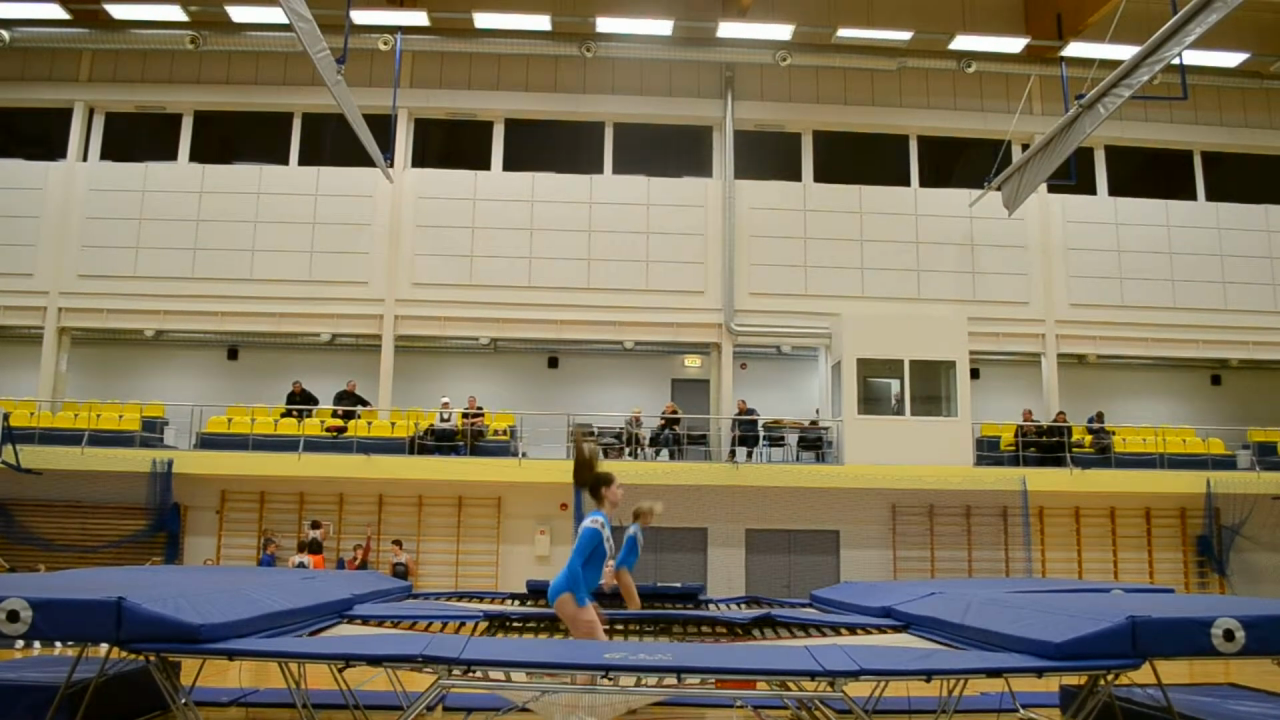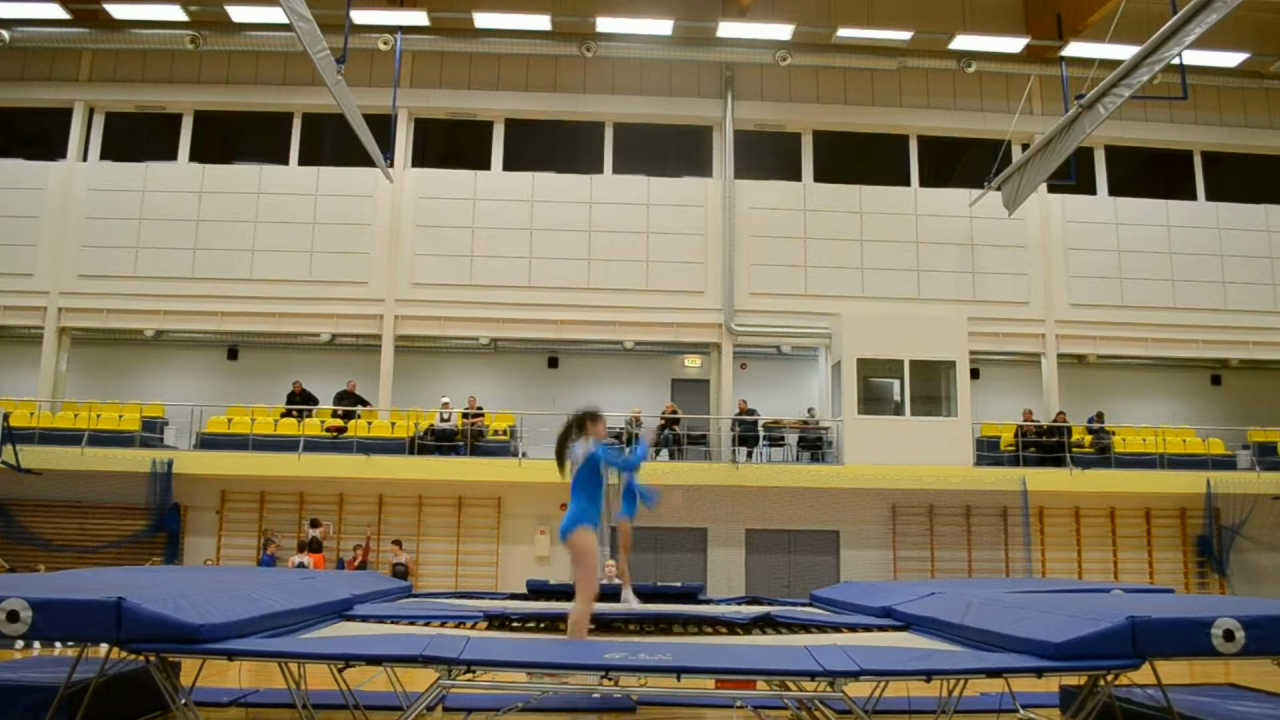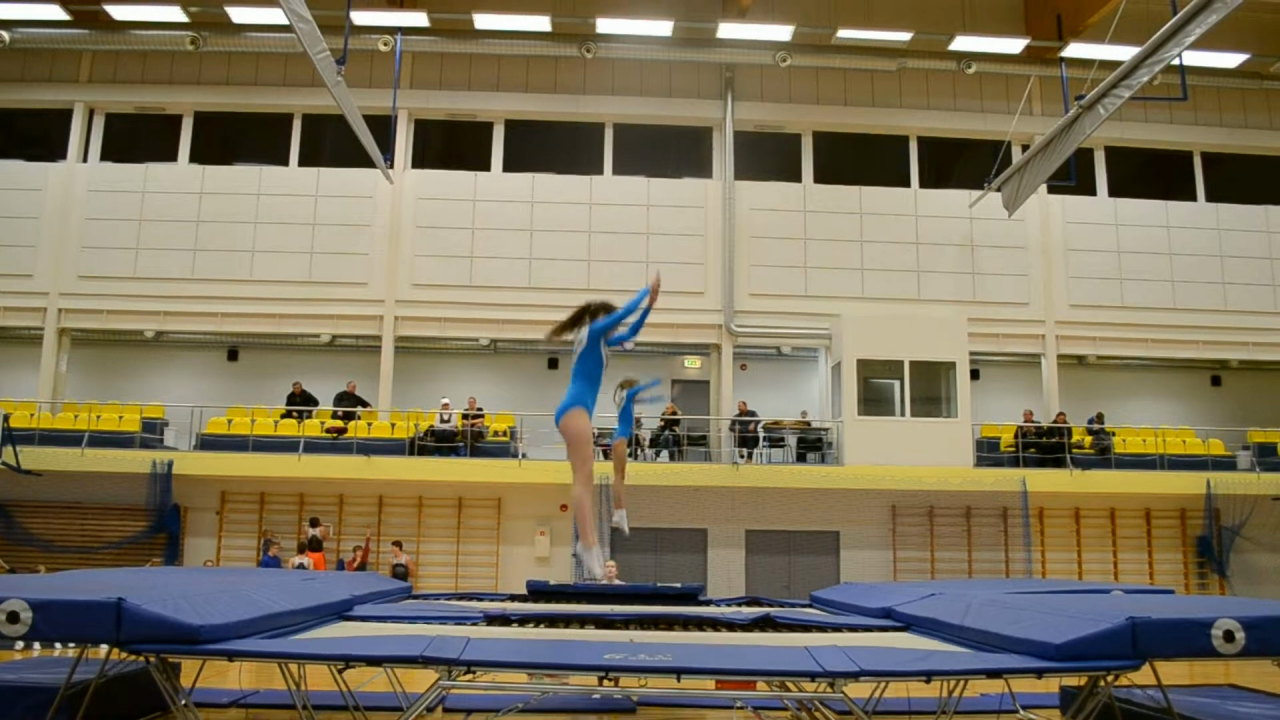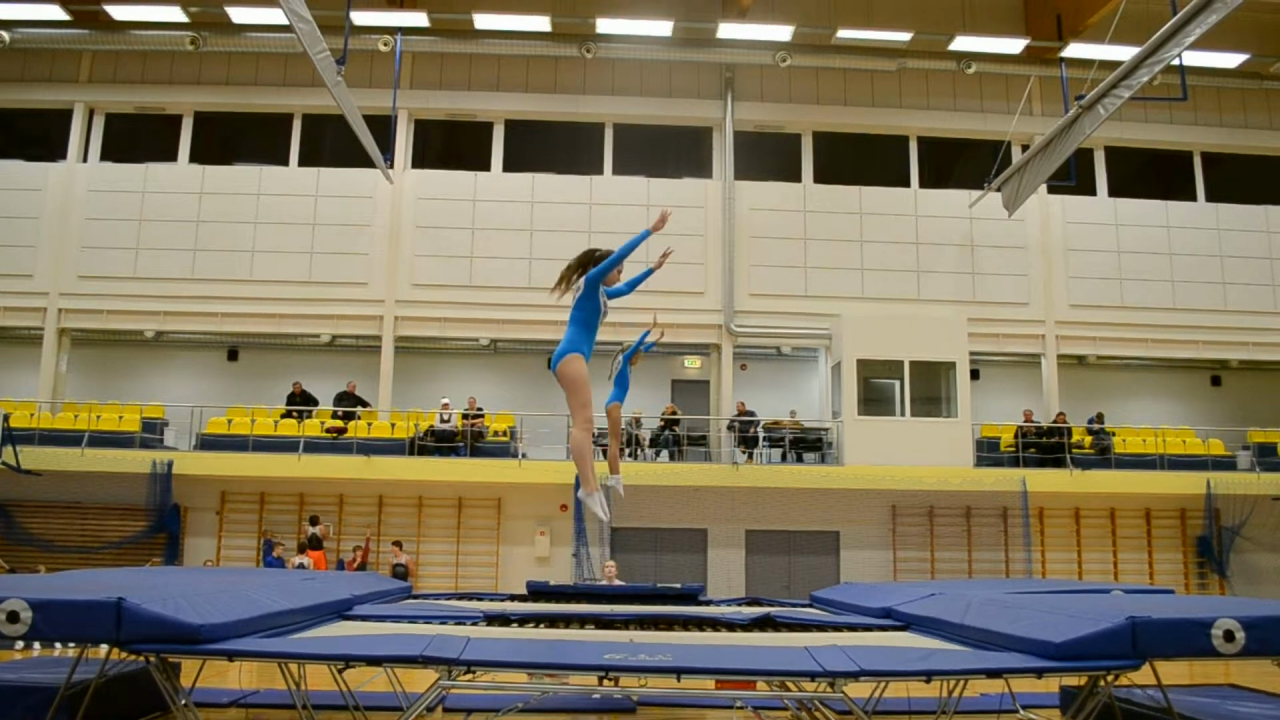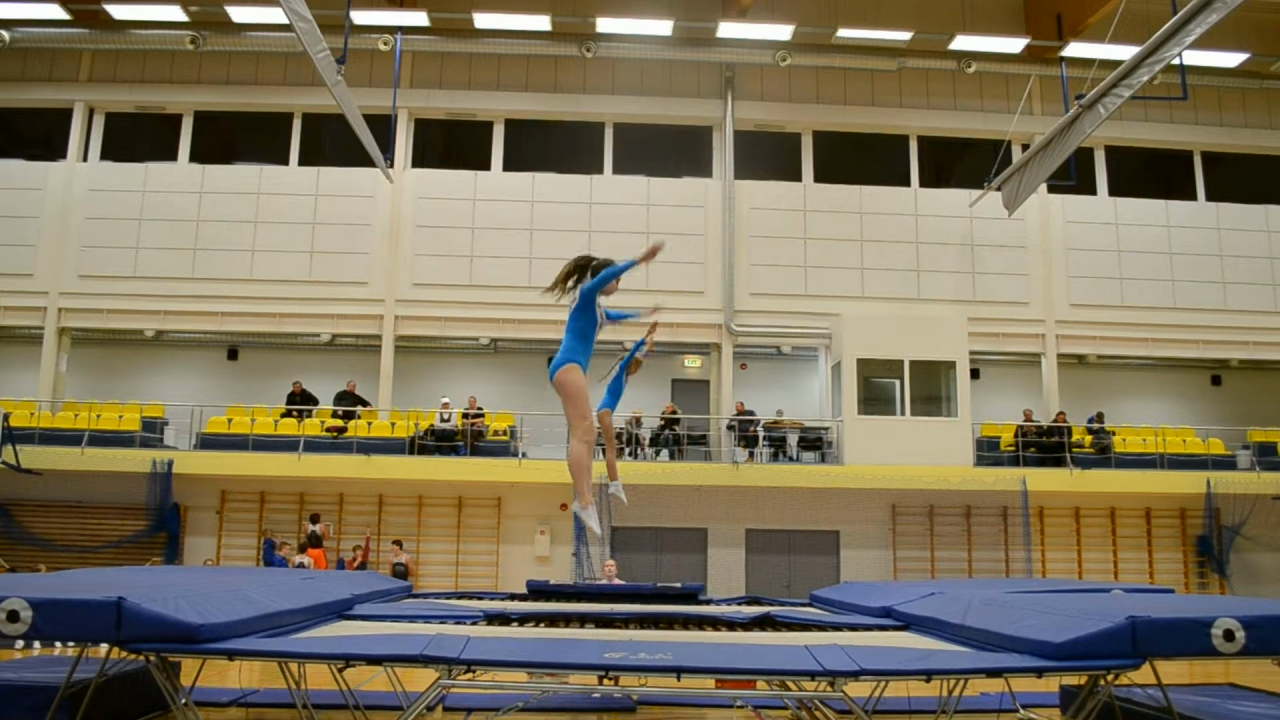
dt=0.2s
person 1, frame 1
left shoulder: (598, 523)
right shoulder: (594, 526)
right elbow: (575, 565)
right wrist: (583, 609)
left hip: (579, 586)
right hip: (566, 594)
person 1, frame 2
left shoulder: (588, 450)
right shoulder: (591, 450)
left elbow: (624, 463)
right elbow: (629, 466)
right wrist: (644, 445)
left hip: (579, 525)
right hip: (580, 526)
left knee: (587, 595)
right knee: (586, 596)
person 1, frame 3
left shoulder: (598, 342)
right shoulder: (592, 332)
left elbow: (628, 335)
right elbow: (623, 313)
left wrist: (649, 306)
right wrist: (648, 291)
left hip: (576, 412)
right hip: (574, 410)
left knee: (585, 480)
right knee: (583, 480)
left ankle: (590, 543)
right ankle: (587, 543)
person 1, frame 4
left shoulder: (598, 292)
right shoulder: (590, 281)
left elbow: (626, 288)
right elbow: (619, 254)
left wrist: (654, 268)
right wrist: (651, 230)
left hip: (571, 357)
right hip: (570, 356)
left knee: (585, 424)
right knee: (582, 423)
left ankle: (591, 488)
right ankle: (589, 488)
person 1, frame 5
left shoulder: (594, 304)
right shoulder: (586, 291)
left elbow: (616, 316)
right elbow: (606, 274)
right wrist: (639, 258)
left hip: (572, 367)
right hip: (568, 366)
left knee: (585, 436)
right knee: (582, 435)
left ankle: (586, 501)
right ankle: (584, 501)
